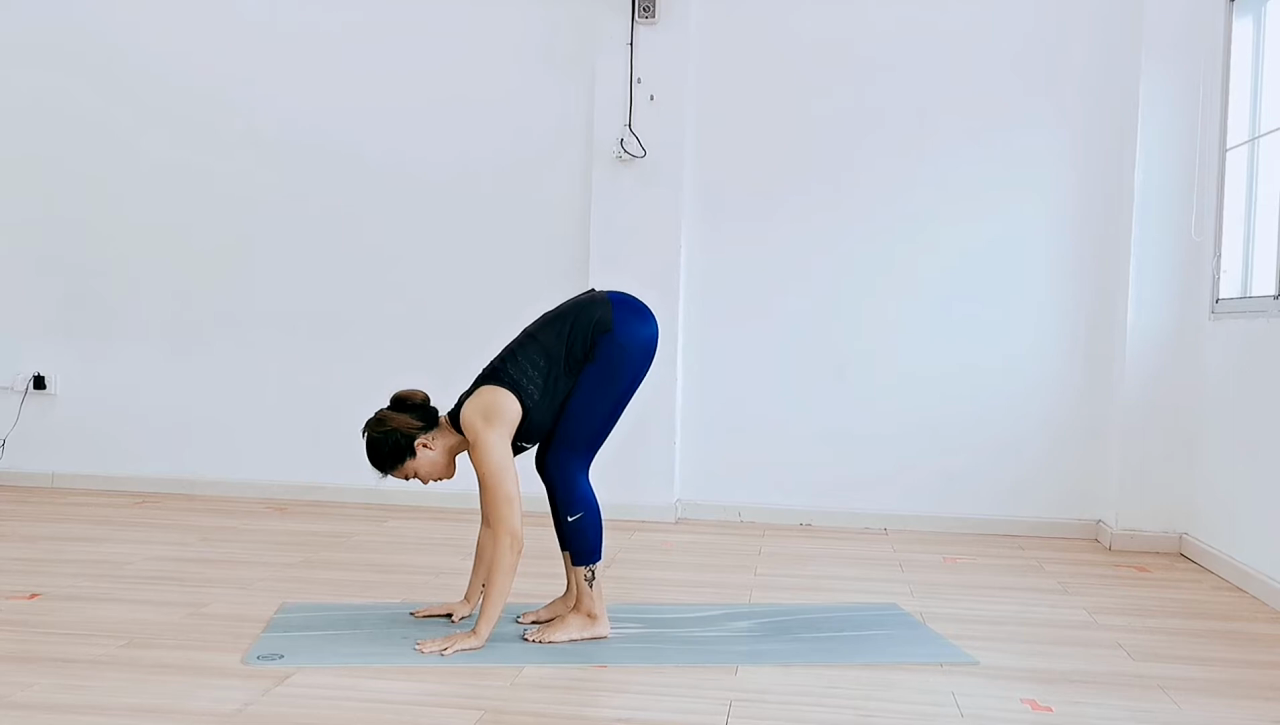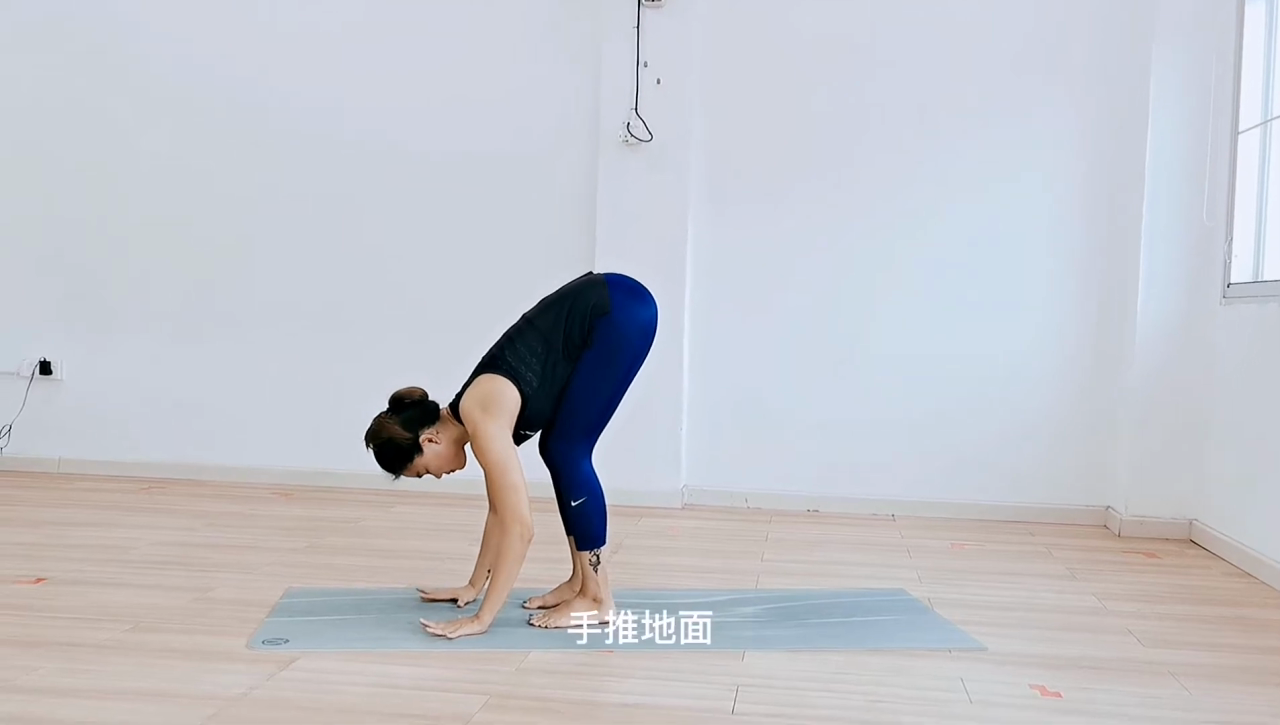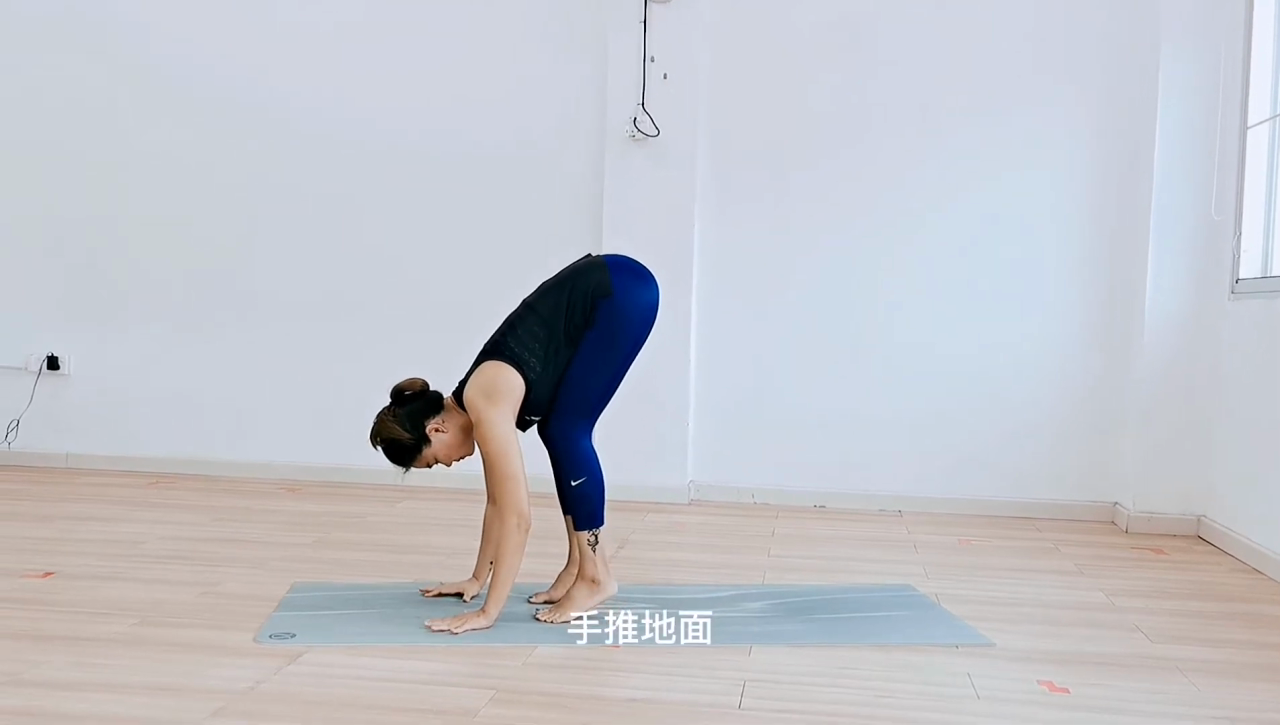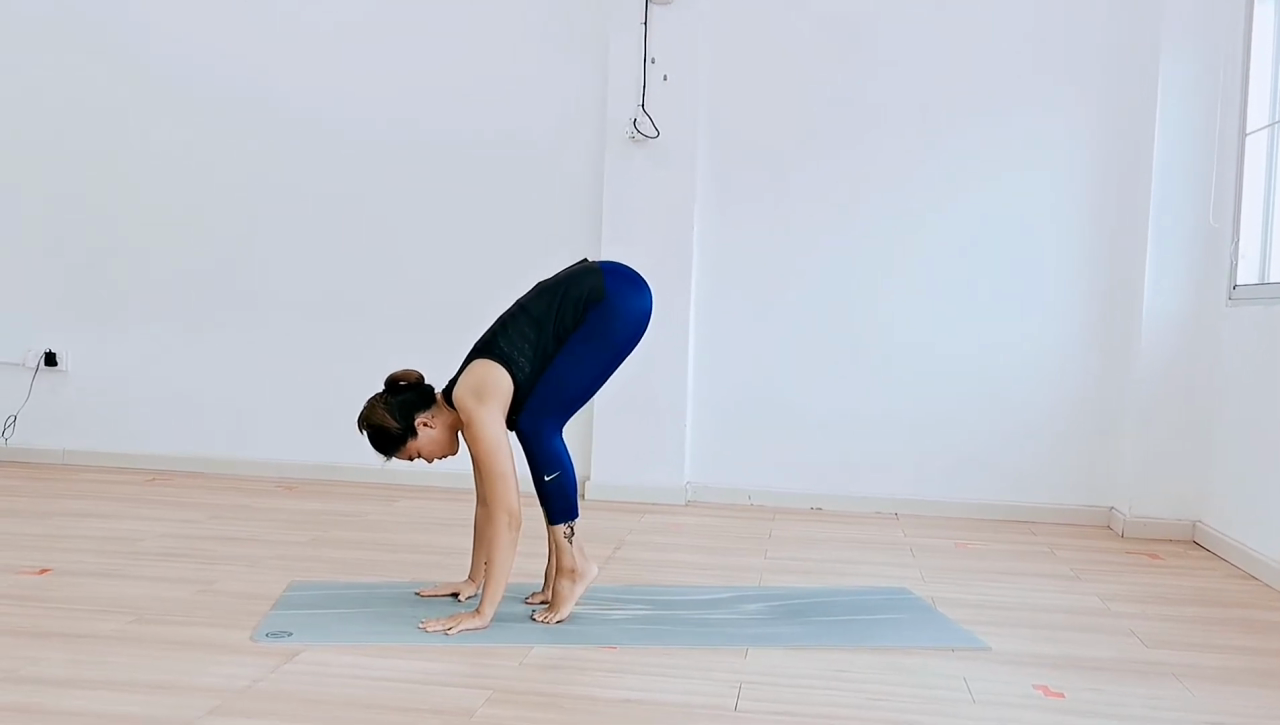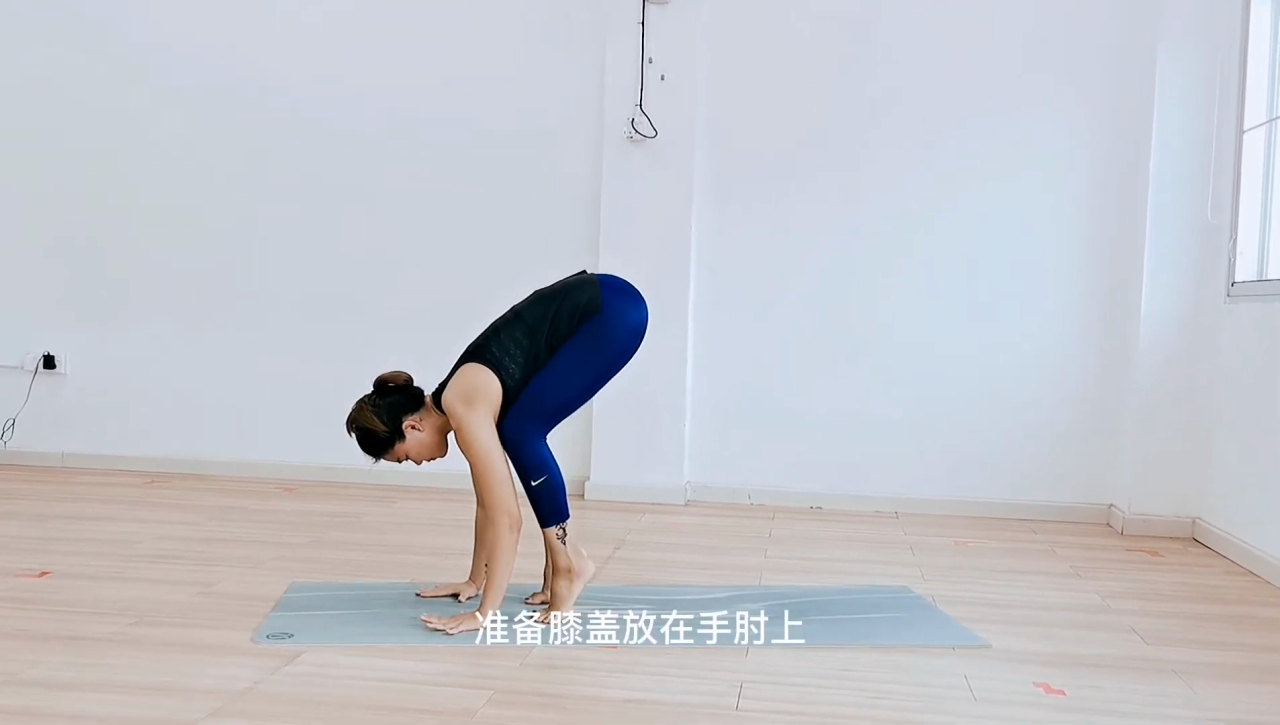
dt=1s
person 1, frame 1
left shoulder: (483, 431)
right shoulder: (473, 426)
left elbow: (510, 538)
right elbow: (492, 524)
left wrist: (479, 633)
right wrist: (469, 601)
left hip: (624, 328)
right hip: (601, 330)
left knee: (565, 468)
right knee: (553, 466)
left ankle: (591, 612)
right ankle: (576, 595)
person 1, frame 2
left shoulder: (483, 422)
right shoulder: (476, 414)
left elbow: (519, 527)
right elbow: (502, 510)
left wrist: (481, 618)
right wrist: (473, 586)
left hip: (622, 311)
right hip: (601, 311)
left knee: (567, 452)
right knee: (557, 450)
left ankle: (597, 597)
right ankle: (581, 580)
person 1, frame 3
left shoulder: (485, 408)
right shoulder: (479, 404)
left elbow: (517, 516)
right elbow: (498, 501)
left wrist: (487, 613)
right wrist: (478, 579)
left hip: (622, 292)
right hip: (600, 294)
left knee: (568, 433)
right knee: (555, 431)
left ankle: (595, 575)
right ankle: (578, 565)
person 1, frame 4
left shoulder: (474, 404)
right shoulder: (466, 403)
left elbow: (507, 513)
right elbow: (487, 499)
left wrist: (483, 612)
right wrist: (474, 579)
left hip: (617, 297)
right hip: (593, 298)
left knee: (537, 427)
right knee: (537, 429)
left ankle: (573, 564)
right ankle: (560, 565)
person 1, frame 5
left shoulder: (464, 409)
right shoulder: (458, 403)
left elbow: (507, 517)
right elbow: (489, 502)
left wrist: (484, 614)
right wrist: (475, 581)
left hip: (614, 310)
right hip: (590, 311)
left knee: (520, 433)
right knee: (521, 436)
left ankle: (570, 563)
right ankle: (558, 567)
